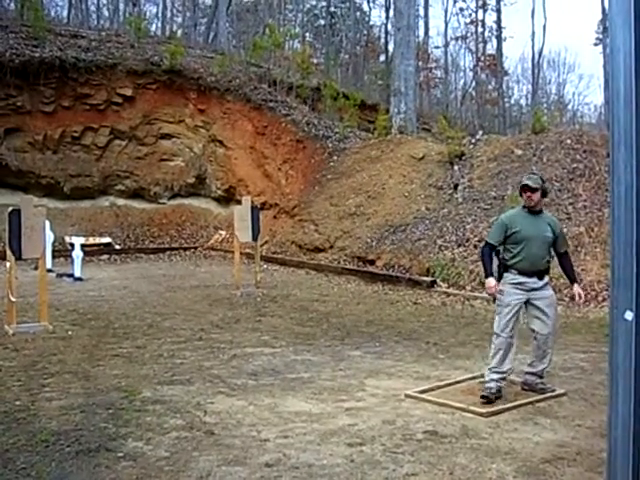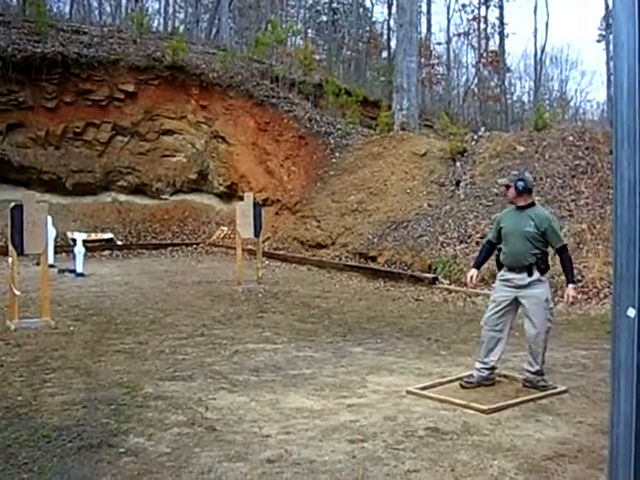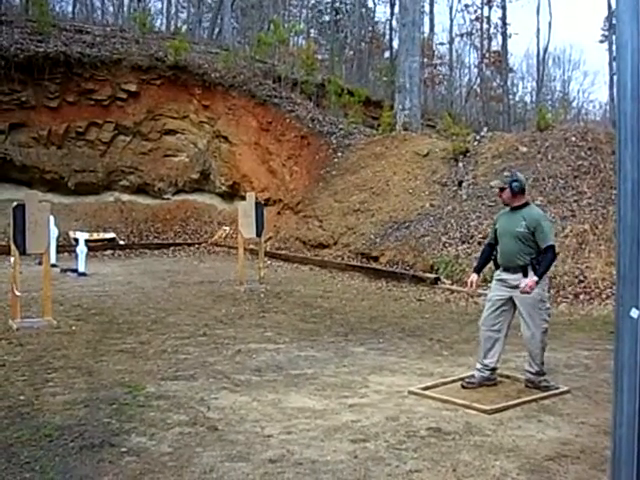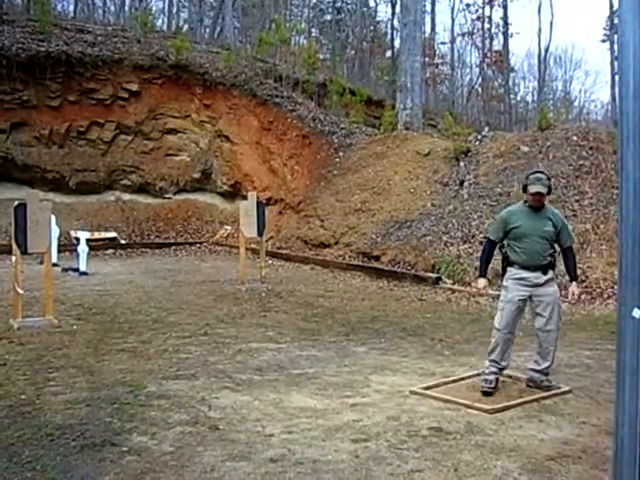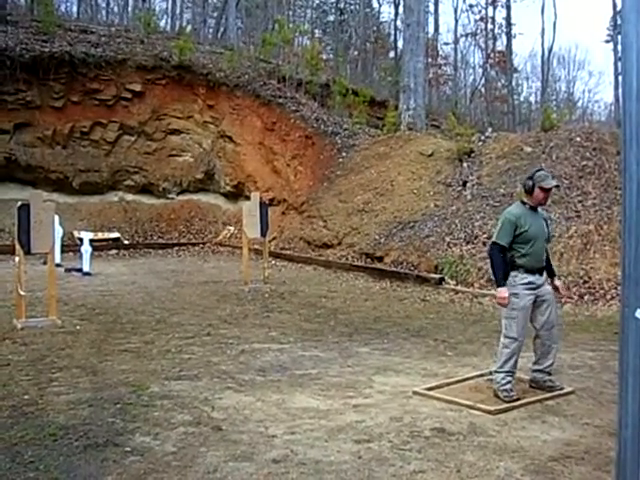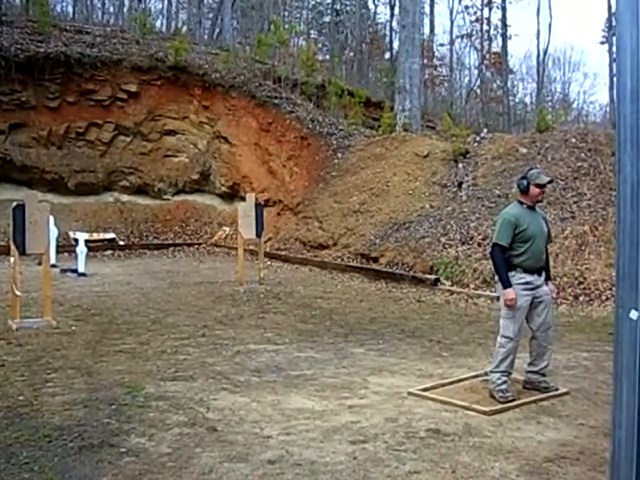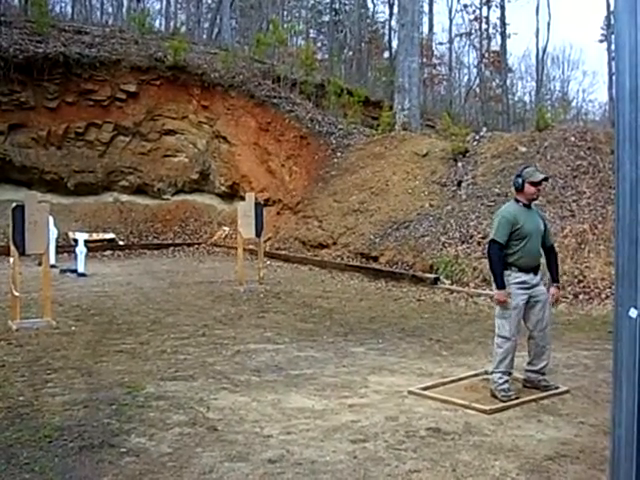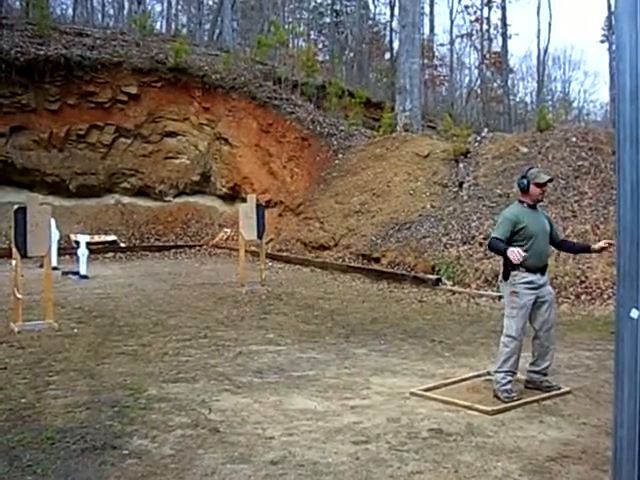
dt=0.4s
person 1, frame 1
left shoulder: (551, 222)
right shoulder: (508, 219)
left elbow: (562, 254)
right elbow: (488, 248)
left wrist: (574, 282)
right wrist: (489, 276)
left hip: (541, 284)
right hip: (513, 282)
left knee: (546, 333)
right knee: (503, 333)
left ankle: (533, 378)
right ankle: (493, 382)
person 1, frame 2
left shoulder: (543, 217)
right shoulder: (504, 216)
left elbow: (562, 250)
right elbow: (490, 243)
left wrist: (570, 282)
right wrist: (475, 267)
left hip: (534, 280)
right hip: (506, 278)
left knee: (538, 331)
right knee: (492, 325)
left ankle: (533, 375)
right ankle: (484, 371)
person 1, frame 3
left shoulder: (536, 217)
right shoulder: (501, 217)
left elbow: (550, 252)
right elbow: (491, 245)
left wrist: (536, 278)
right wrist: (476, 271)
left hip: (527, 279)
right hip: (502, 278)
left knee: (535, 331)
right knee: (490, 325)
left ankle: (535, 375)
right ankle: (485, 372)
person 1, frame 4
left shoulder: (555, 217)
right shoulder: (510, 214)
left elbow: (567, 250)
right elbow: (490, 243)
left wrist: (573, 281)
right wrist: (482, 274)
left hip: (545, 279)
right hip: (516, 277)
left knee: (548, 330)
right knee: (504, 327)
left ankle: (538, 374)
right ankle: (492, 372)
person 1, frame 5
left shoulder: (543, 217)
right shoulder: (512, 215)
right elbow: (495, 250)
left wrist: (553, 277)
right wrist: (500, 285)
left hip: (541, 280)
right hip: (517, 281)
left knee: (548, 330)
right knee: (513, 335)
left ankle: (540, 375)
right ankle: (502, 382)
person 1, frame 6
left shoulder: (541, 216)
right shoulder: (511, 215)
right elbow: (497, 252)
left wrist: (549, 280)
right wrist: (507, 286)
left hip: (539, 280)
right hip: (517, 280)
left knee: (543, 332)
right knee: (510, 334)
left ankle: (534, 376)
right ankle: (498, 382)
person 1, frame 7
left shoulder: (539, 215)
right shoulder: (507, 213)
left elbow: (549, 250)
right elbow: (494, 250)
left wrist: (554, 282)
right wrist: (500, 287)
left hip: (536, 279)
right hip: (513, 280)
left knee: (541, 331)
right knee: (507, 334)
left ankle: (534, 375)
right ankle: (499, 382)
person 1, frame 8
left shoulder: (543, 216)
right shoulder: (511, 214)
left elbow: (559, 243)
right elbow: (493, 243)
left wrist: (591, 248)
right wrist: (508, 250)
left hip: (541, 279)
right hip: (519, 280)
left knee: (545, 332)
right knee: (513, 334)
left ankle: (536, 376)
right ankle: (502, 382)
